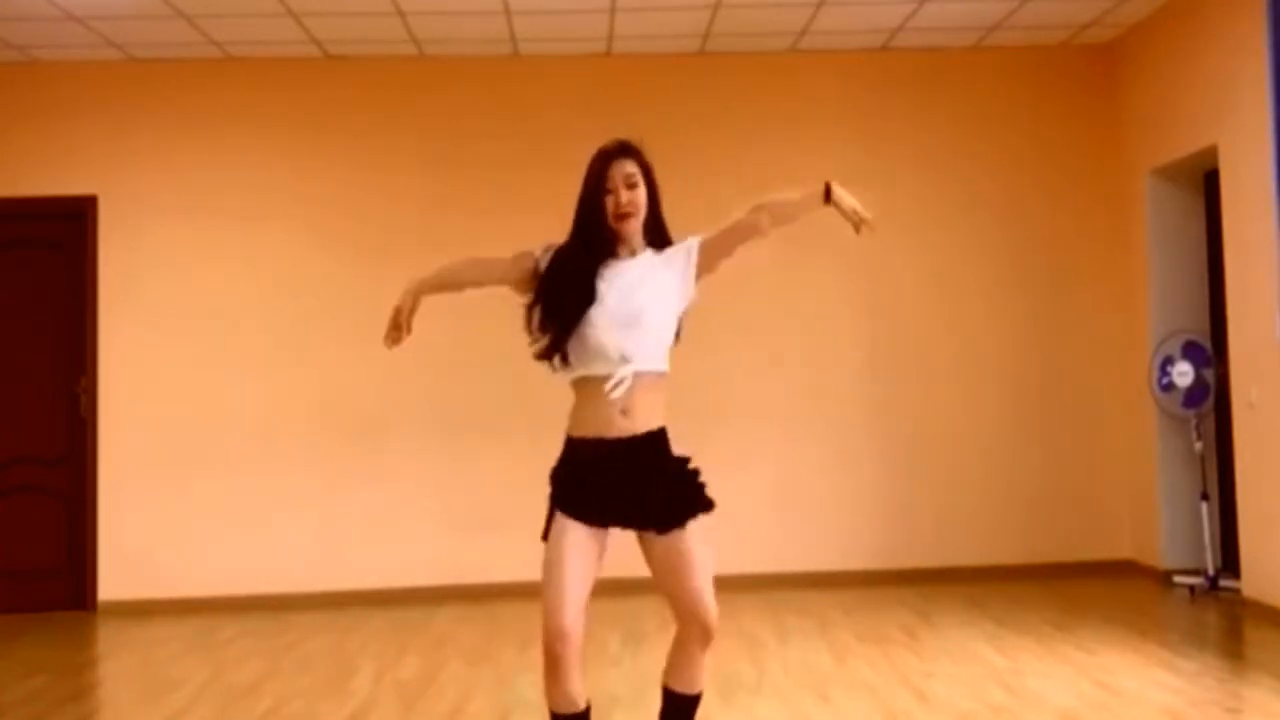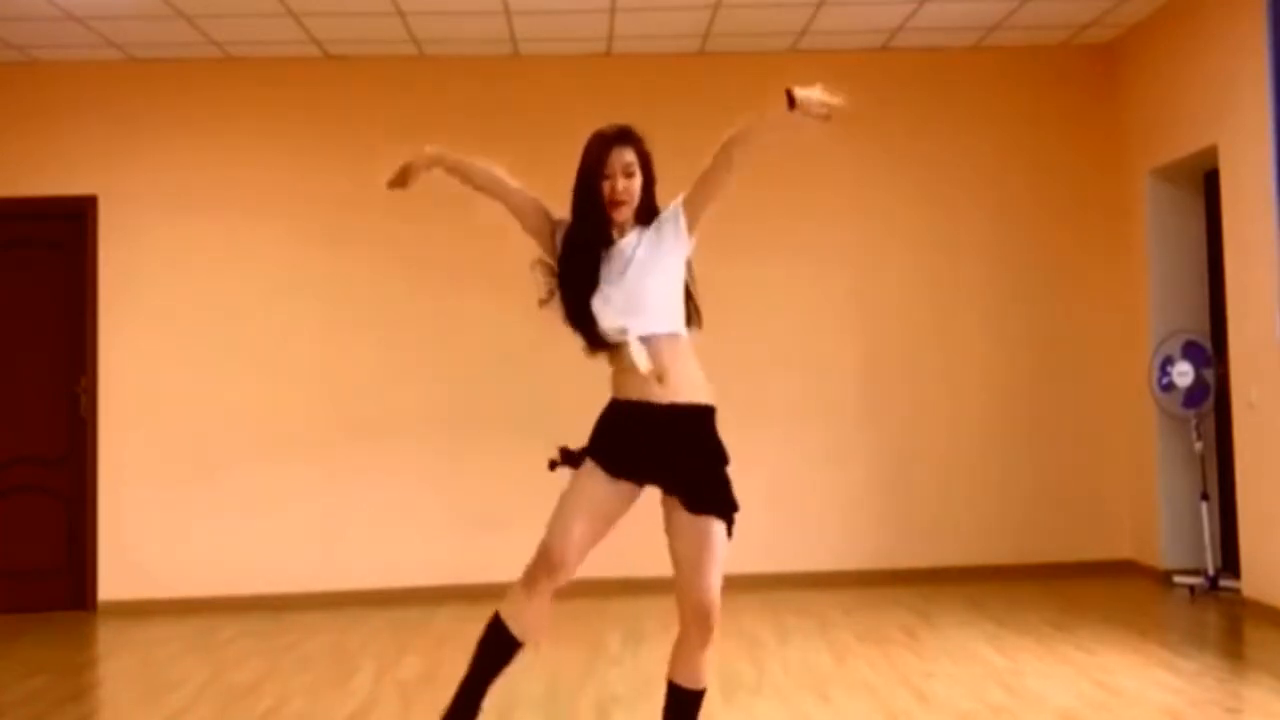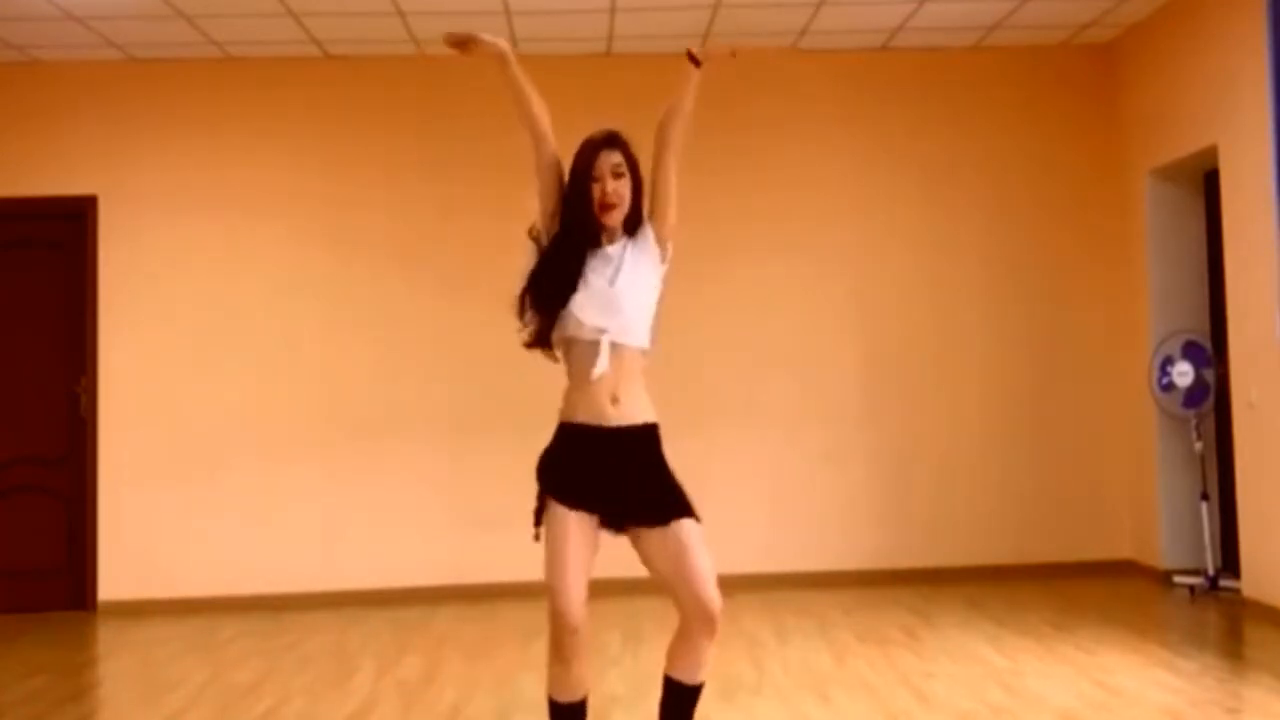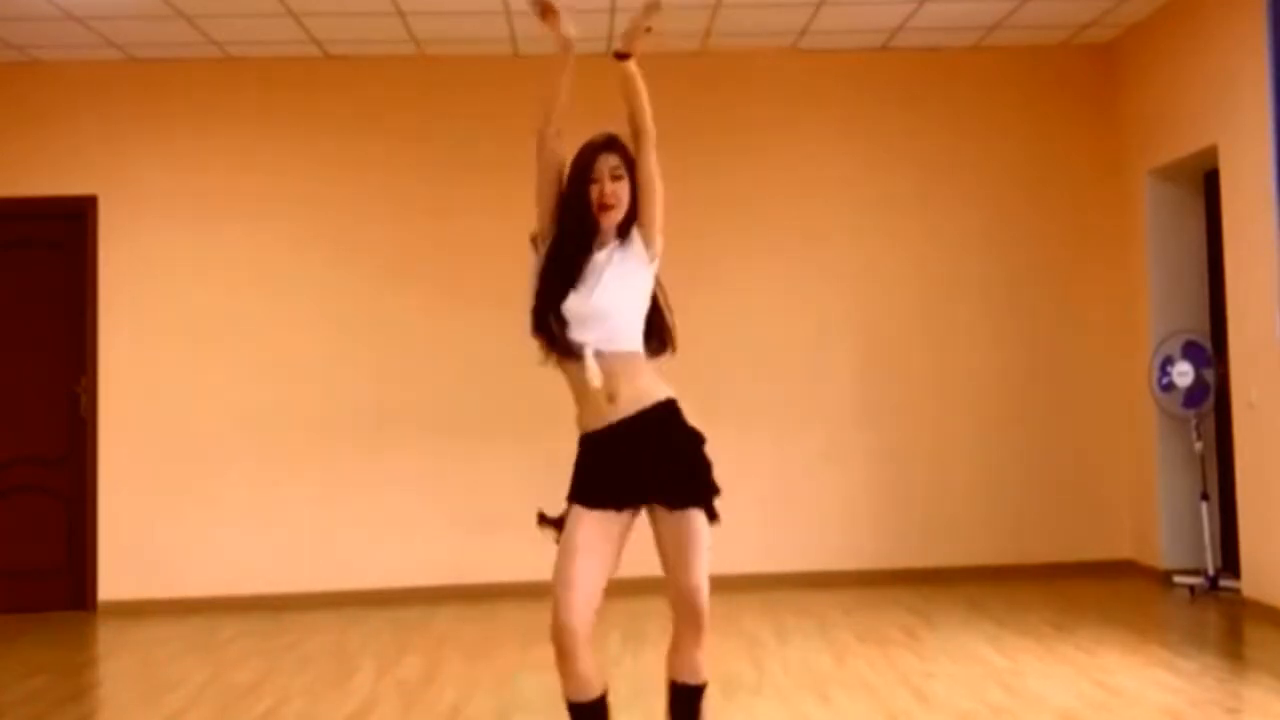
dt=0.4s
person 1, frame 1
left shoulder: (678, 262)
right shoulder: (566, 267)
left elbow: (758, 220)
right elbow: (486, 268)
left wrist: (827, 194)
right wrist: (417, 289)
left hip: (652, 461)
right hip: (584, 467)
left knee: (699, 624)
right knee: (560, 637)
person 1, frame 2
left shoulder: (672, 230)
right shoulder: (573, 245)
left elbow: (730, 154)
right elbow: (501, 184)
left wrist: (792, 101)
right wrist: (436, 157)
left hip: (691, 431)
right hip: (627, 428)
left knee: (702, 615)
right knee: (544, 573)
person 1, frame 3
left shoulder: (651, 247)
right shoulder: (563, 248)
left elbow: (669, 145)
right elbow: (545, 150)
left wrist: (696, 67)
right wrist: (505, 61)
left hip: (639, 455)
right hip: (576, 455)
left knee: (704, 612)
right knee: (567, 625)
person 1, frame 4
left shoulder: (642, 249)
right shoulder: (560, 253)
left elbow: (644, 141)
right elbow: (546, 144)
left hip: (662, 438)
right hip: (601, 460)
left knee: (693, 610)
right knee: (568, 630)
